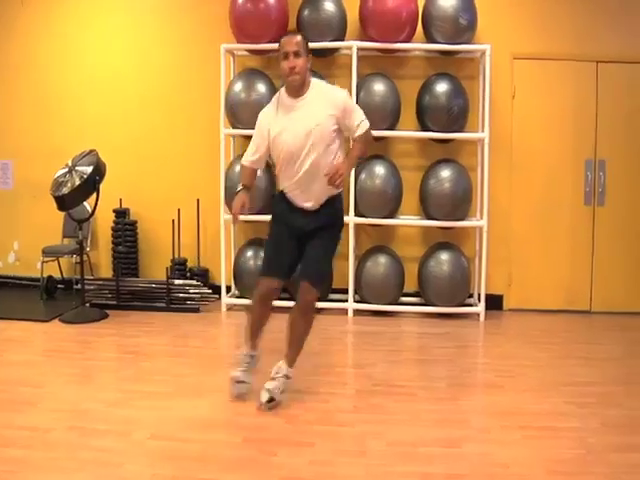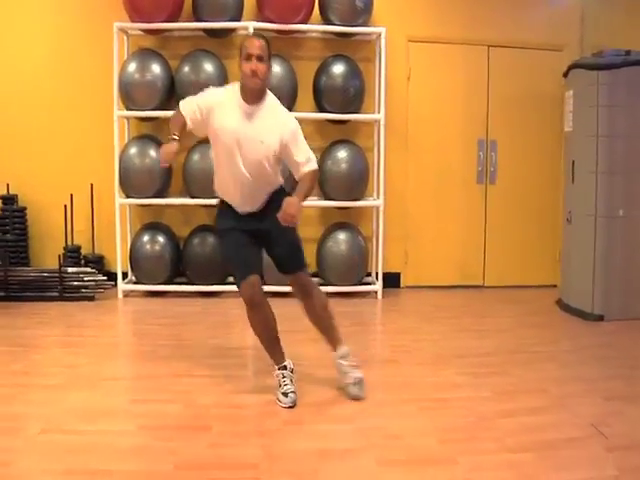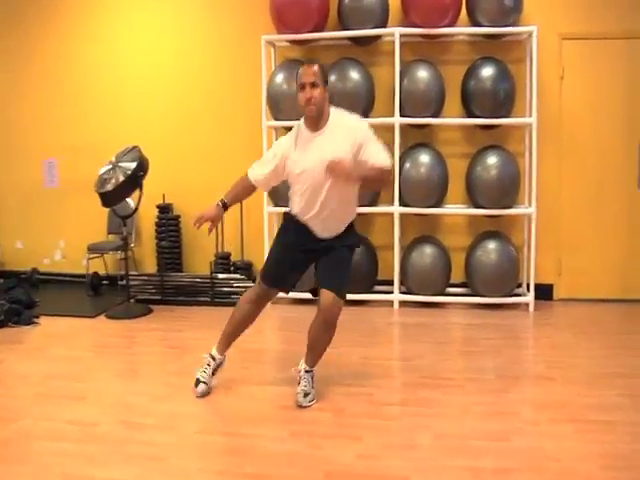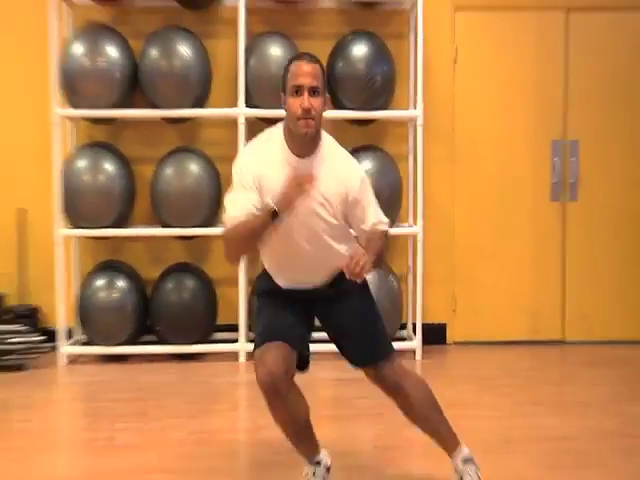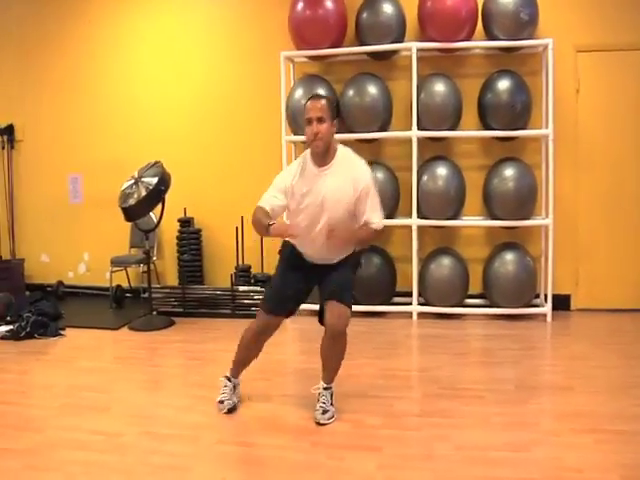
dt=1s
person 1, frame 1
left shoulder: (334, 97)
right shoulder: (269, 114)
left elbow: (363, 132)
right elbow: (252, 162)
left wrist: (348, 161)
right wrist: (242, 190)
left hip: (326, 210)
right hip: (287, 208)
left knee: (308, 295)
right knee: (268, 288)
left ankle: (282, 370)
right ankle: (249, 353)
person 1, frame 2
left shoulder: (283, 120)
right shoulder: (215, 101)
left elbow: (309, 170)
right elbow: (181, 114)
left wrist: (297, 199)
right wrist: (174, 142)
left hip: (273, 207)
right hip: (232, 211)
left knee: (301, 284)
right knee: (251, 291)
left ankle: (341, 354)
right ankle: (283, 369)
person 1, frame 3
left shoulder: (354, 127)
right shoulder: (288, 141)
left elbow: (386, 174)
right elbow: (254, 179)
left wrist: (355, 174)
right wrist: (219, 206)
left hip: (340, 235)
right hip: (297, 229)
left knee: (330, 305)
right knee: (260, 294)
left ankle: (307, 372)
right ankle: (215, 358)
person 1, frame 4
left shoulder: (344, 167)
right shoulder: (254, 161)
left elbow: (376, 233)
right elbow: (233, 251)
left wrist: (367, 258)
right wrist: (277, 208)
left hip: (340, 279)
right hip: (280, 287)
left knee: (389, 376)
right knee: (271, 374)
person 1, frame 5
left shoulder: (357, 171)
right shoulder: (292, 174)
left elbow: (375, 228)
right elbow: (261, 214)
left wrist: (351, 235)
right wrist: (273, 225)
left hip: (340, 262)
right hip: (299, 257)
left knee: (336, 321)
right knee: (263, 323)
left ankle: (326, 390)
right ankle: (232, 381)
